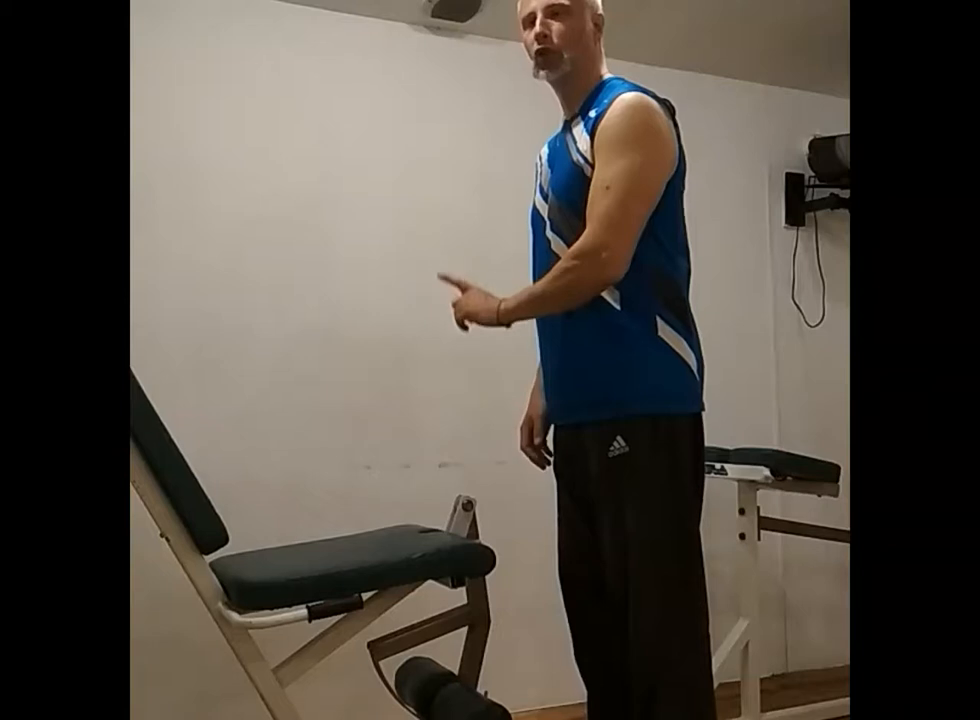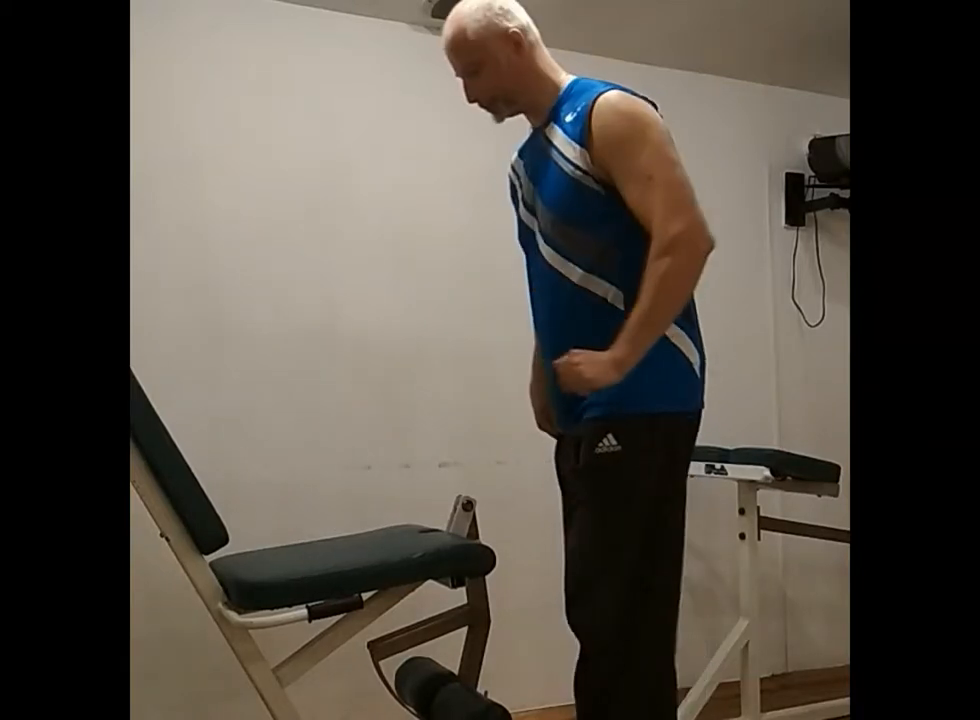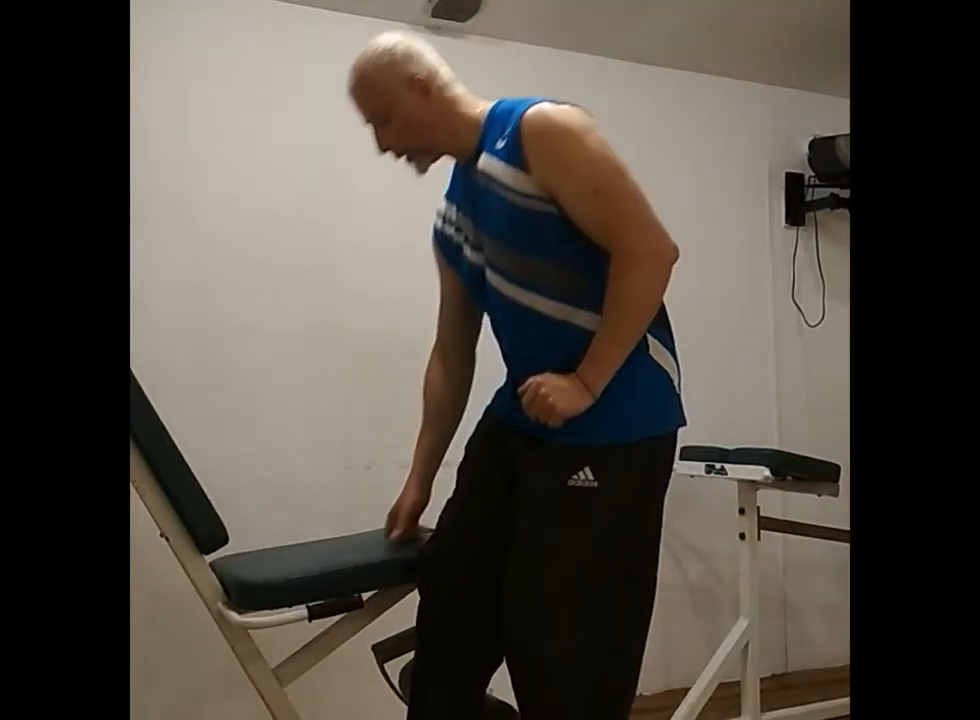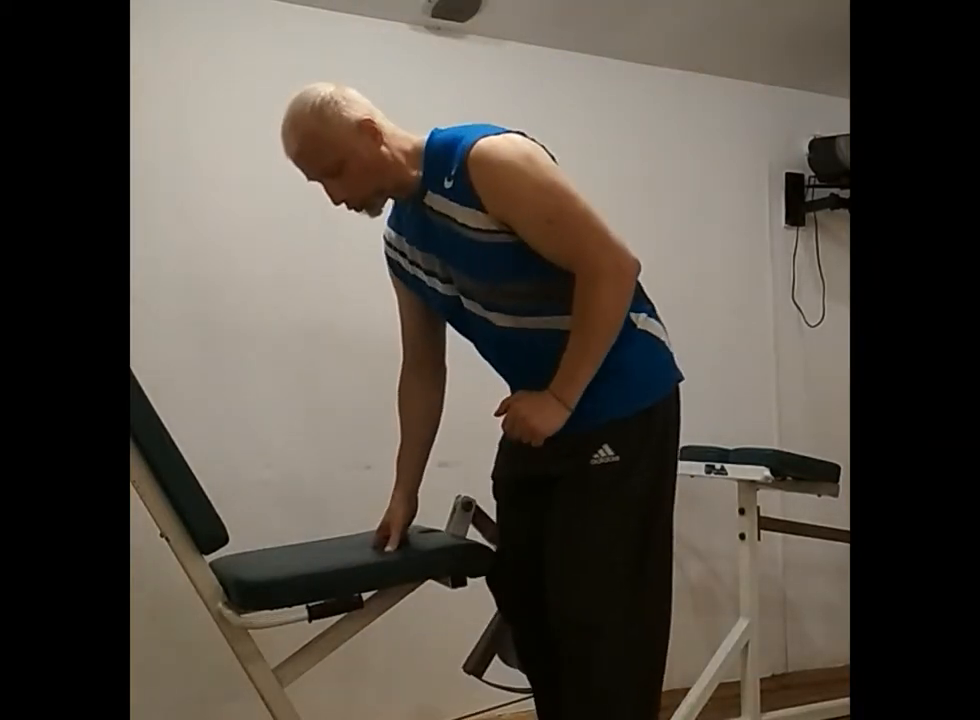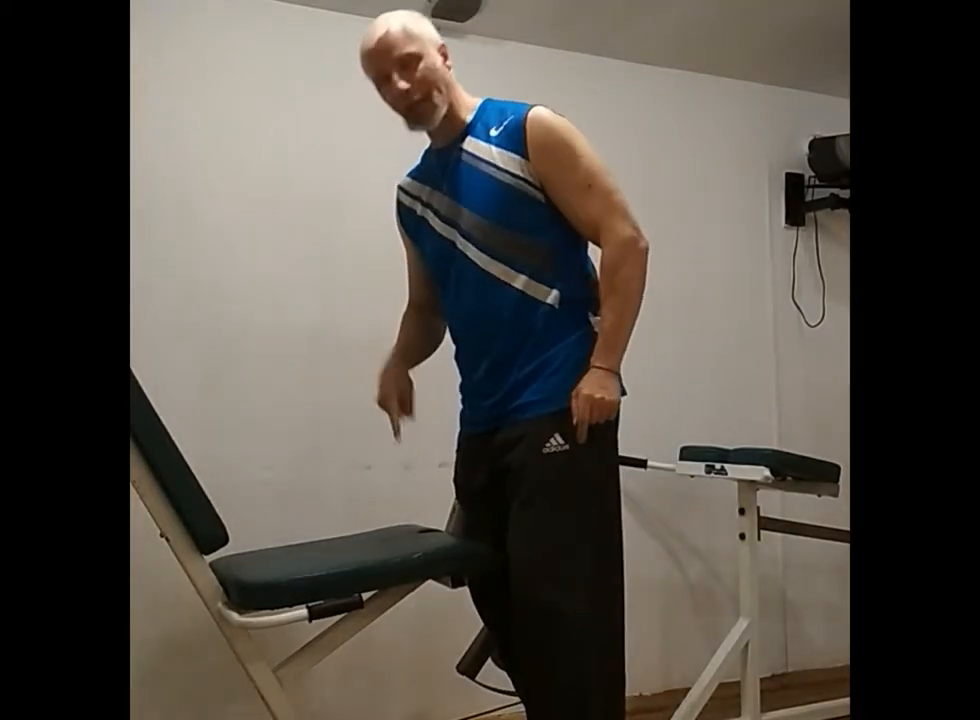
dt=1s
person 1, frame 1
left shoulder: (631, 115)
right shoulder: (556, 147)
left elbow: (603, 260)
left wrist: (501, 310)
right wrist: (542, 391)
left hip: (643, 407)
right hip: (583, 411)
left knee: (656, 607)
right knee: (593, 602)
person 1, frame 2
left shoulder: (613, 115)
right shoulder: (527, 159)
left elbow: (686, 239)
left wrist: (619, 359)
right wrist: (544, 376)
left hip: (641, 401)
right hip: (584, 405)
left knee: (616, 604)
right knee: (598, 599)
person 1, frame 3
left shoulder: (544, 132)
right shoulder: (451, 216)
left elbow: (650, 251)
right elbow: (451, 353)
left wrist: (585, 383)
right wrist: (419, 477)
left hip: (613, 424)
right hip: (518, 421)
left knee: (560, 631)
right knee: (452, 592)
person 1, frame 4
left shoulder: (489, 160)
right shoulder: (401, 241)
left elbow: (611, 265)
right elbow: (423, 370)
left wrist: (561, 399)
right wrist: (404, 493)
left hip: (620, 404)
right hip: (536, 415)
left knee: (599, 607)
right knee: (522, 592)
person 1, frame 5
left shoulder: (531, 131)
right shoulder: (413, 194)
left elbow: (625, 240)
left wrist: (604, 366)
right wrist: (397, 365)
left hip: (561, 409)
right hip: (481, 421)
left knee: (559, 601)
right knee: (498, 596)
